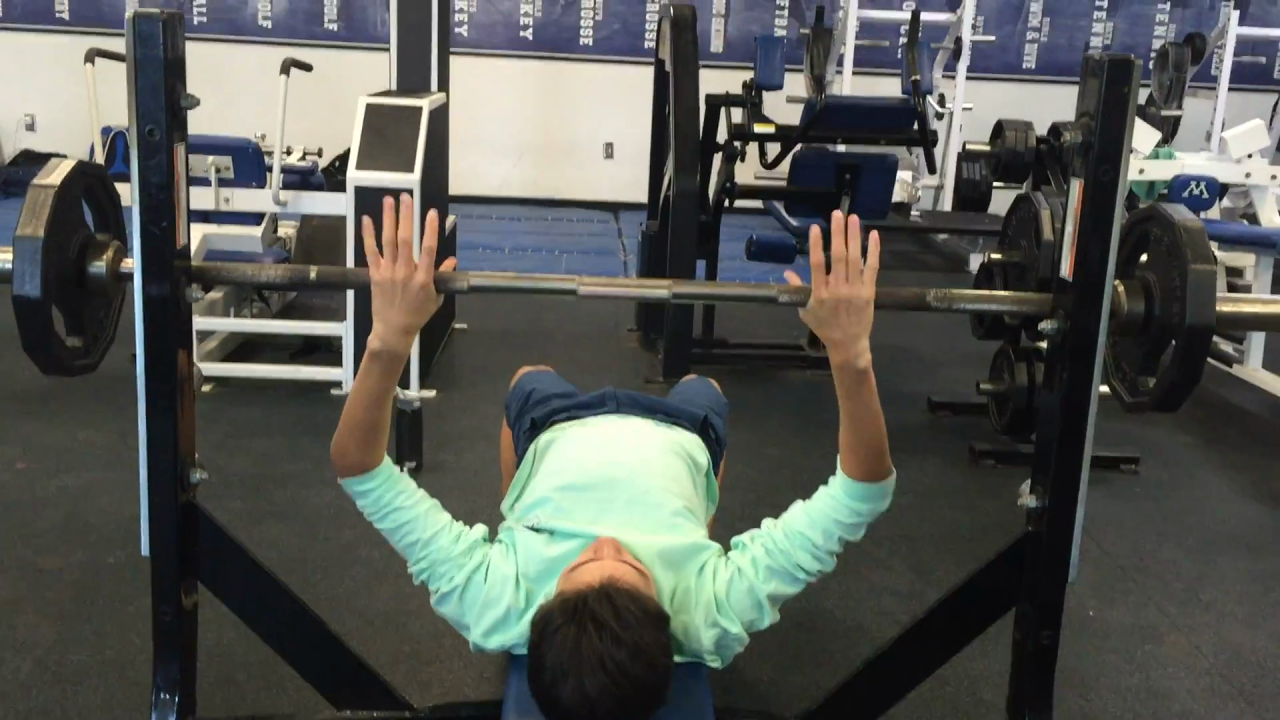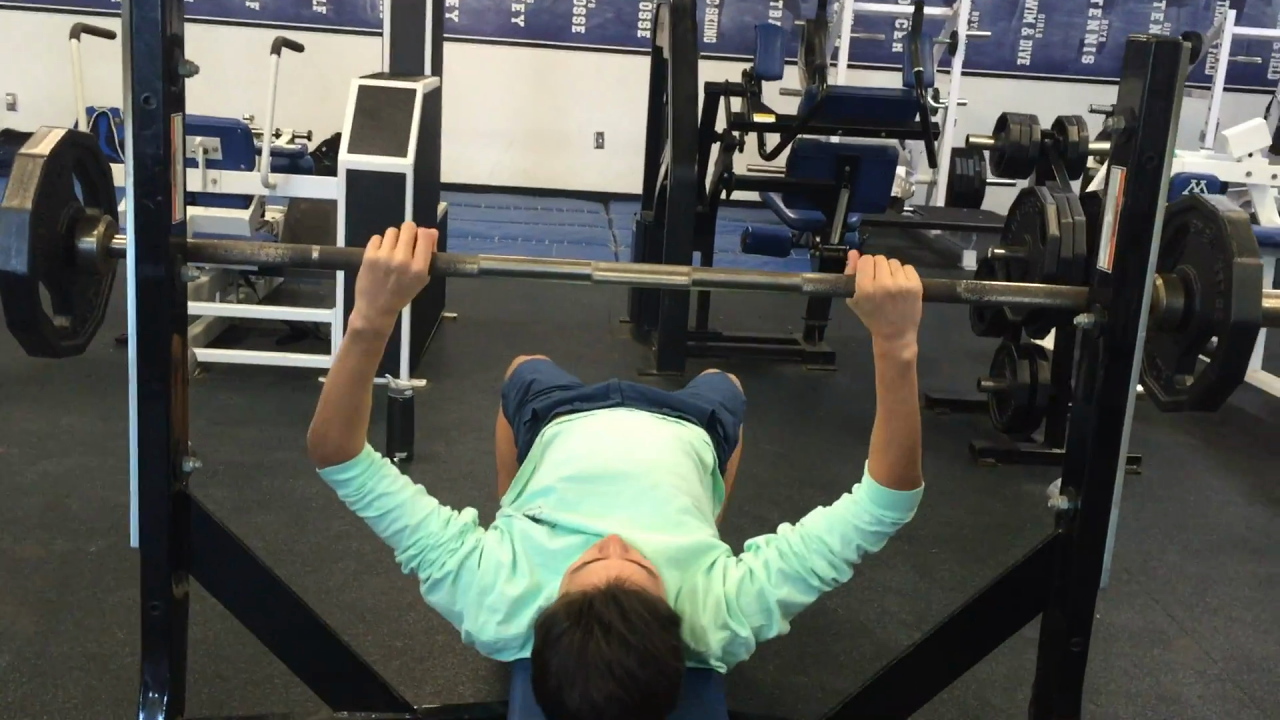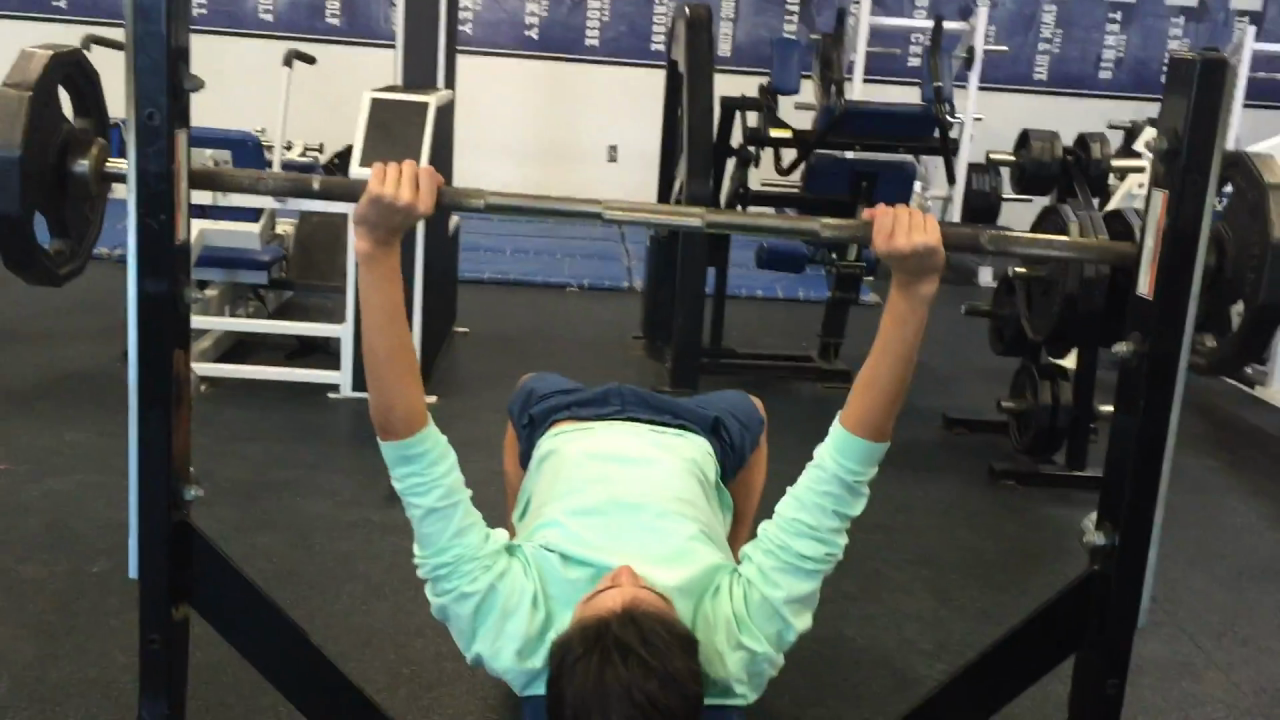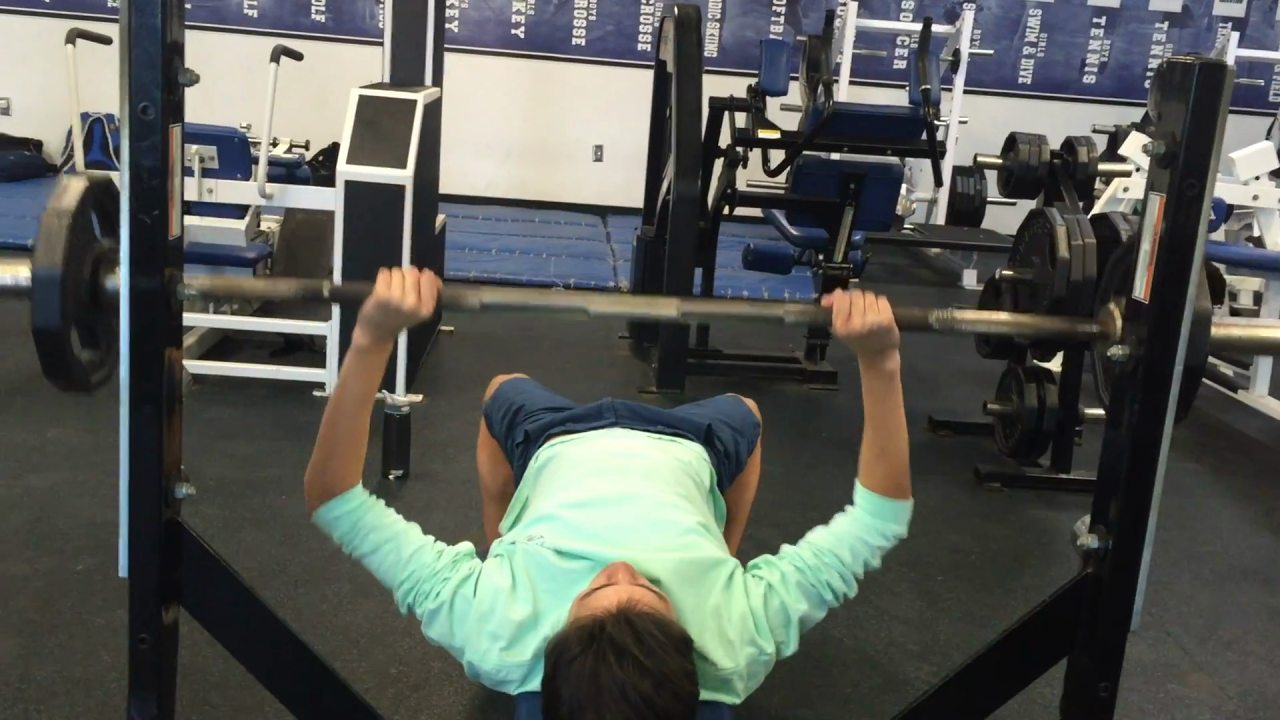
dt=1s
person 1, frame 1
left shoulder: (500, 607)
right shoulder: (710, 613)
left elbow: (359, 470)
right elbow: (864, 490)
left wrist: (388, 340)
right wrist: (848, 352)
left knee: (530, 381)
right knee: (702, 391)
person 1, frame 2
left shoulder: (496, 606)
right shoulder: (722, 615)
left elbow: (339, 459)
right elbow: (888, 502)
left wrist: (370, 317)
right wrist: (895, 345)
left knee: (528, 369)
right knee: (722, 386)
person 1, frame 3
left shoulder: (508, 634)
right shoulder: (738, 643)
left elbow: (409, 451)
right elbow: (848, 463)
left wrist: (377, 247)
right wrist: (912, 288)
left knee: (534, 391)
right knee: (743, 411)
person 1, frame 4
left shoulder: (497, 635)
right shoulder: (735, 640)
left elbow: (332, 505)
right elbow: (881, 519)
left wrist: (371, 340)
right wrist: (879, 364)
left knee: (507, 391)
right knee: (741, 411)
